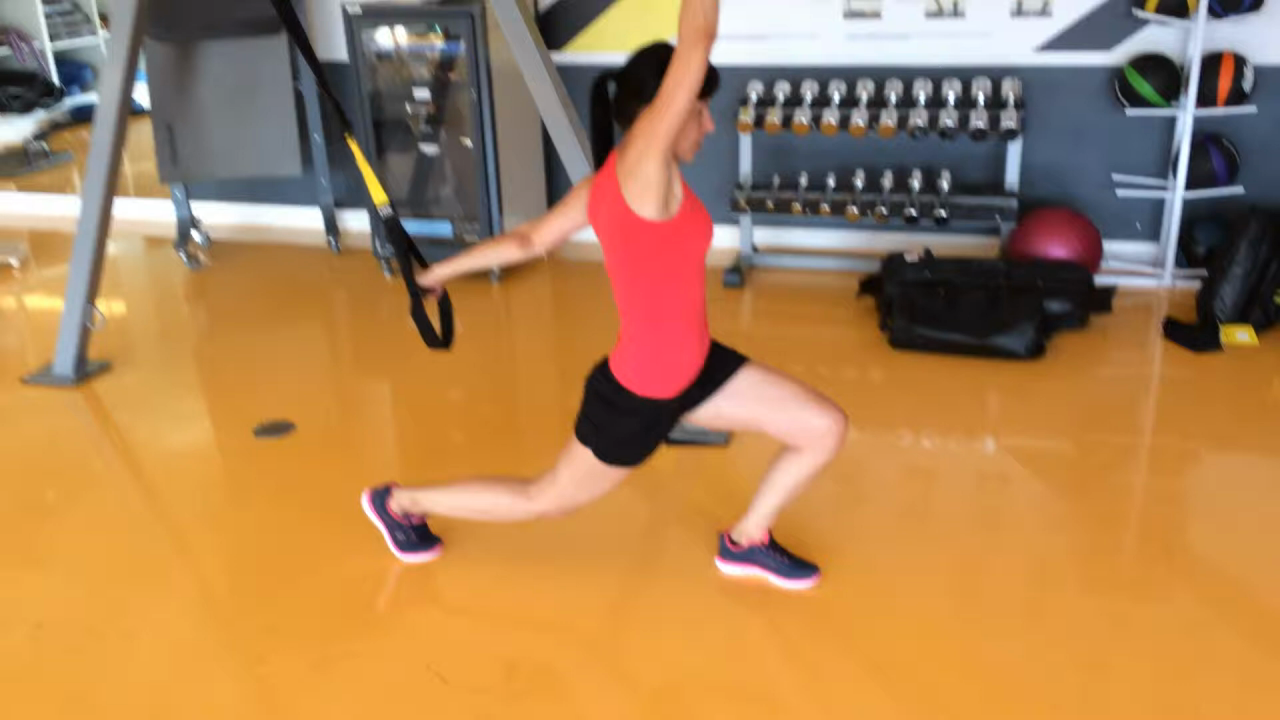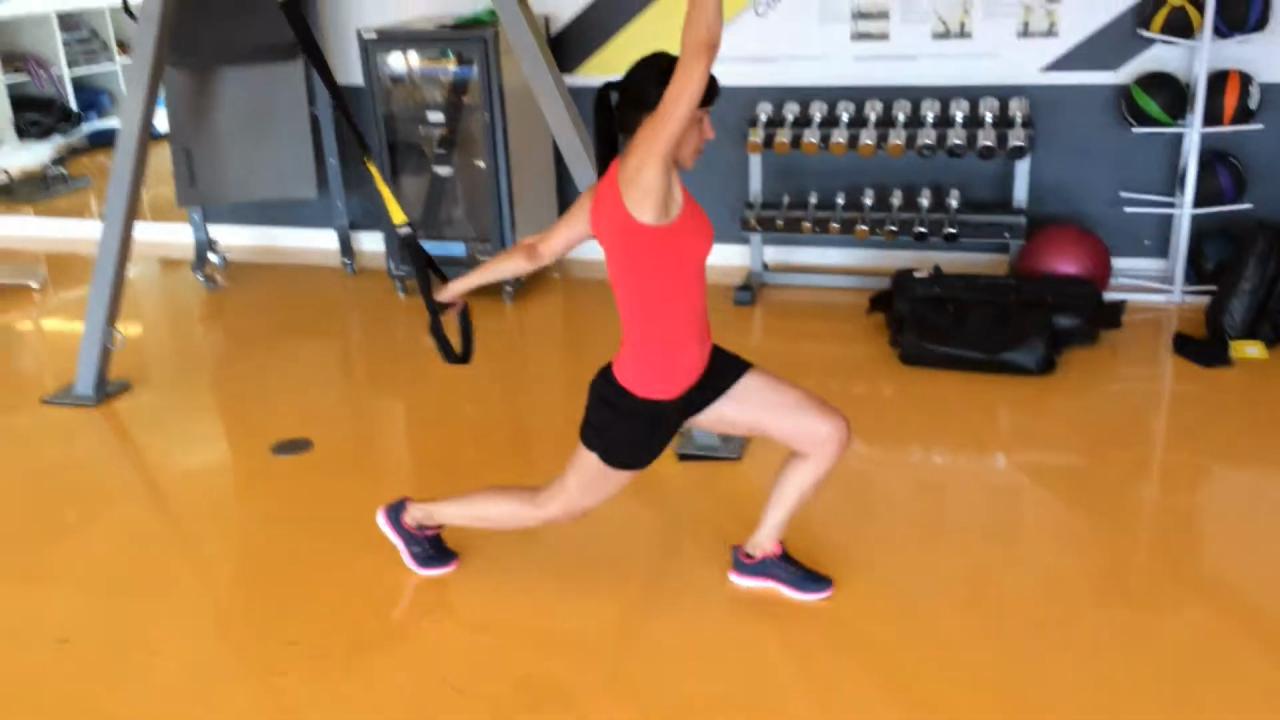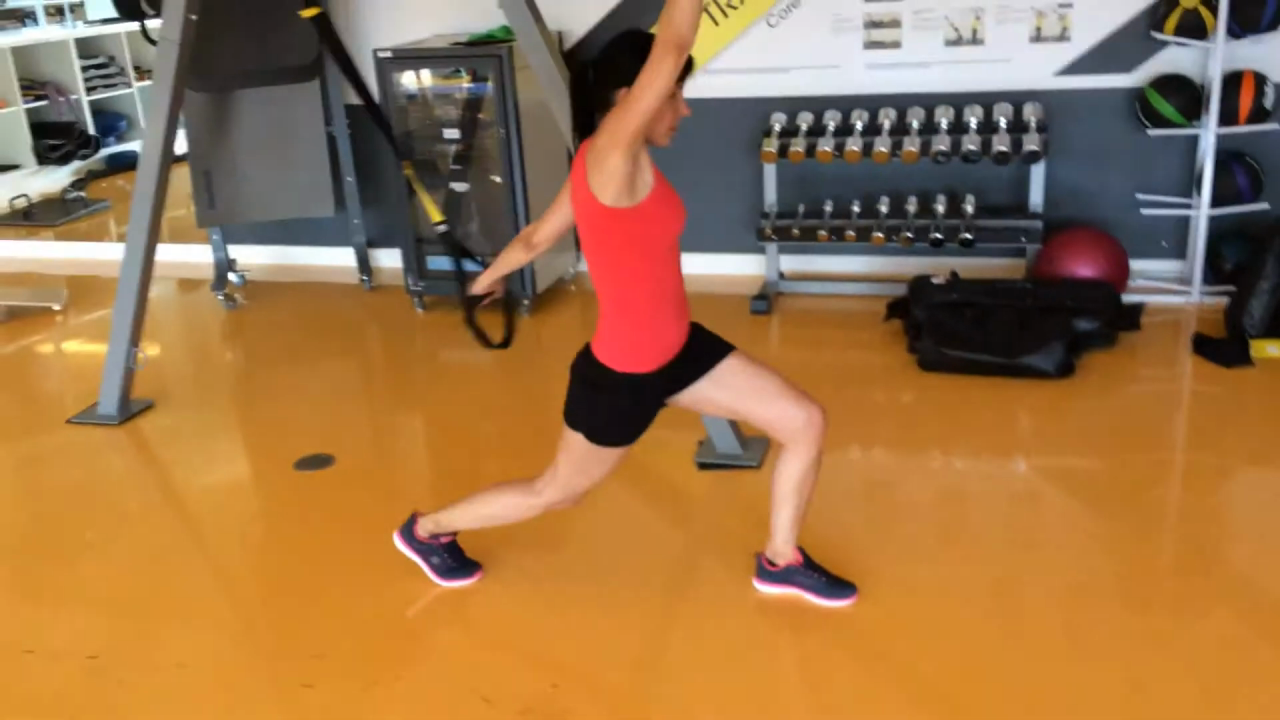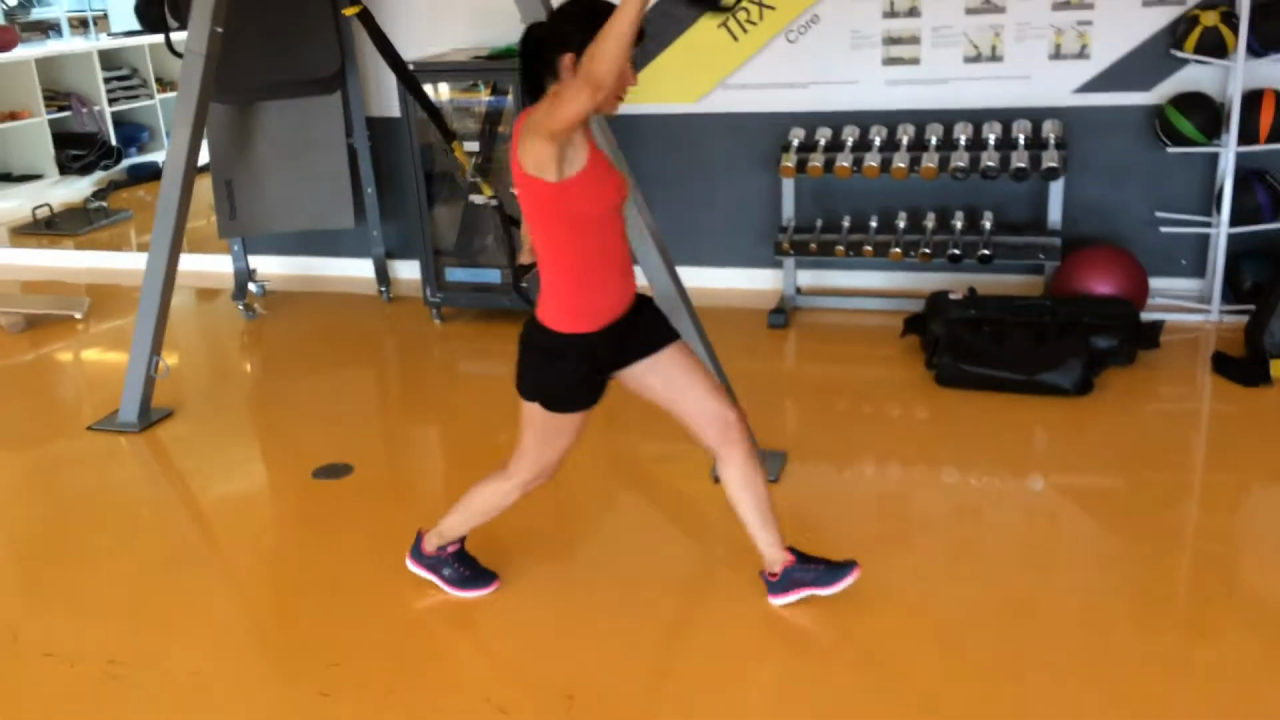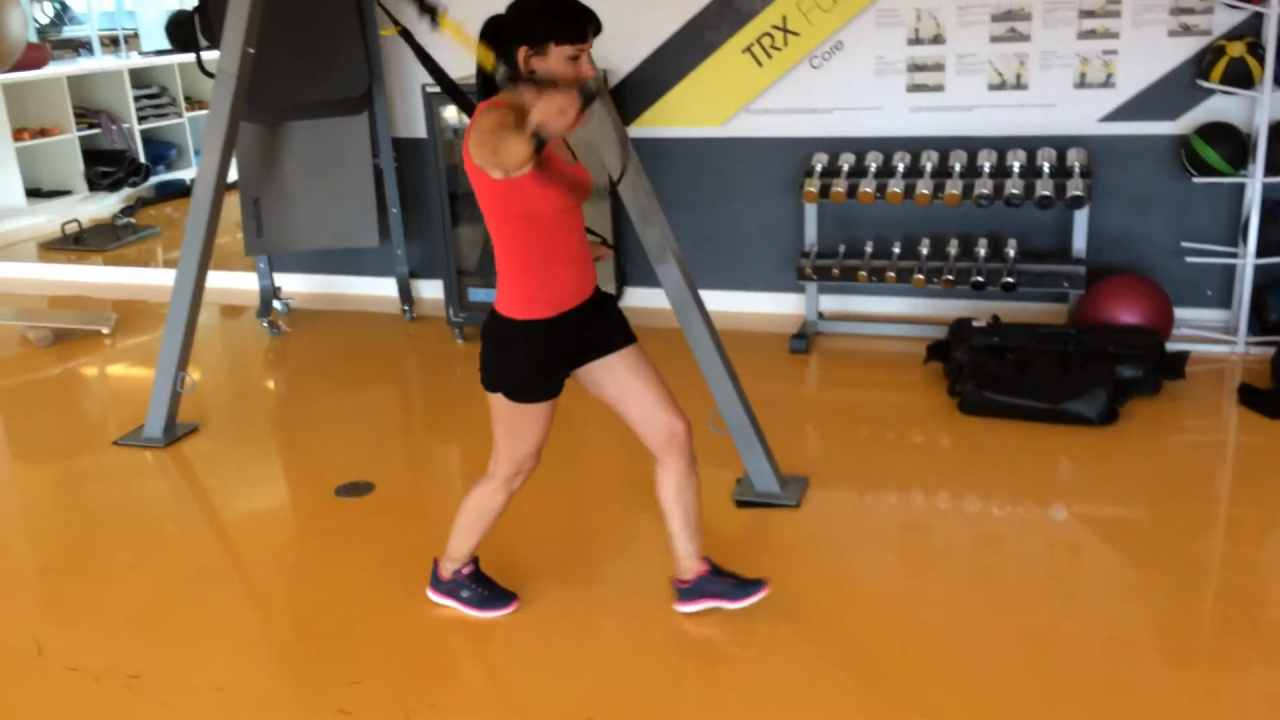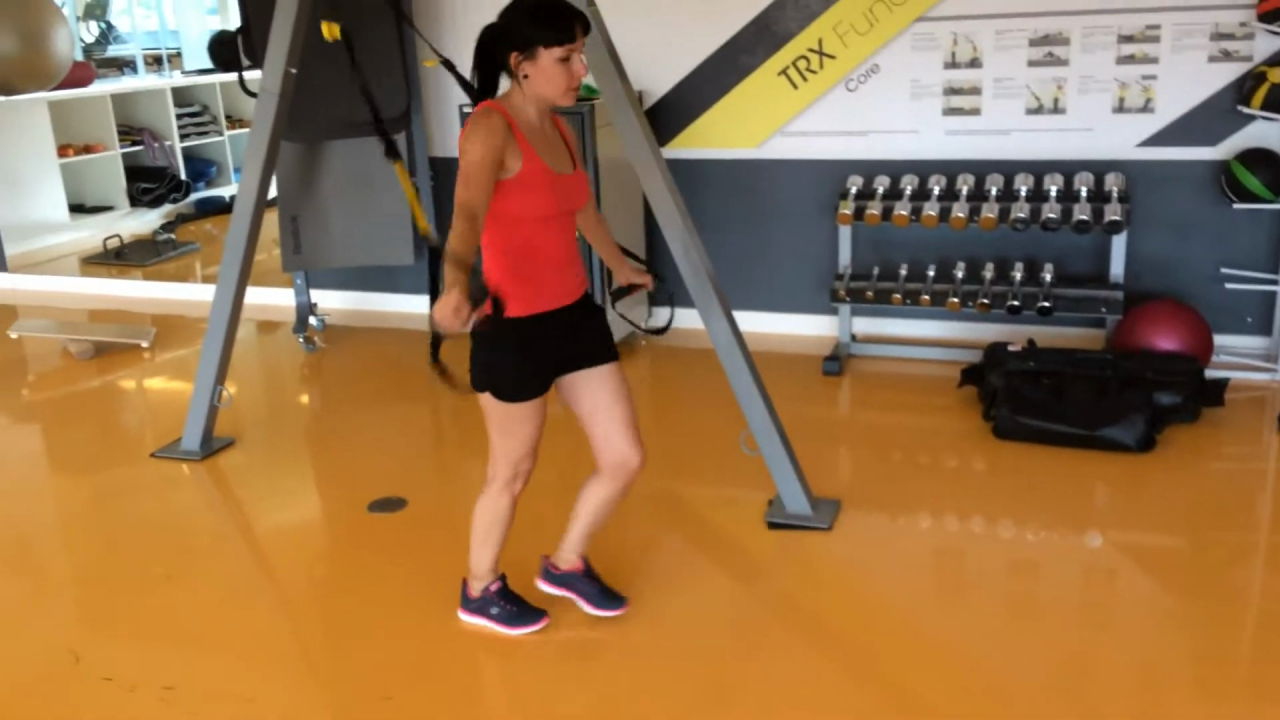
dt=0.2s
person 1, frame 1
left shoulder: (611, 182)
right shoulder: (641, 166)
left elbow: (528, 240)
left wrist: (444, 269)
left hip: (690, 366)
right hip: (641, 393)
left knee: (825, 427)
right knee: (546, 499)
left ankle: (746, 540)
right ankle: (398, 503)
person 1, frame 2
left shoulder: (614, 190)
right shoulder: (642, 173)
left elbow: (534, 250)
right elbow: (698, 53)
left wrist: (461, 284)
left hip: (693, 369)
right hip: (644, 396)
left knee: (826, 433)
right knee: (559, 504)
left ankle: (759, 553)
right ankle: (413, 518)
person 1, frame 3
left shoulder: (596, 171)
right shoulder: (610, 155)
left elbow: (534, 236)
left wrist: (490, 277)
left hip: (674, 345)
right hip: (622, 373)
left knee: (805, 423)
right knee: (558, 490)
left ankle: (781, 560)
right ankle: (425, 530)
person 1, frame 4
left shoulder: (562, 129)
right shoulder: (542, 126)
right elbow: (597, 78)
left wrist: (534, 249)
left hip: (623, 317)
right hip: (566, 339)
left knee: (725, 425)
right knee: (530, 471)
left ankle: (779, 565)
right ankle: (434, 548)
person 1, frame 5
left shoulder: (549, 123)
right shoulder: (492, 123)
right elbow: (511, 145)
right wrist: (539, 116)
left hip: (588, 314)
right hip: (527, 331)
left knee: (673, 435)
right knee: (512, 470)
left ankle: (693, 574)
right ankle: (450, 573)
person 1, frame 6
left shoulder: (556, 126)
right shoulder: (490, 129)
right elbow: (467, 213)
left wrist: (621, 264)
right wrist: (456, 278)
left hip: (576, 317)
right hip: (514, 331)
left knee: (624, 459)
right knee: (511, 475)
left ankle: (567, 565)
right ankle: (480, 592)
